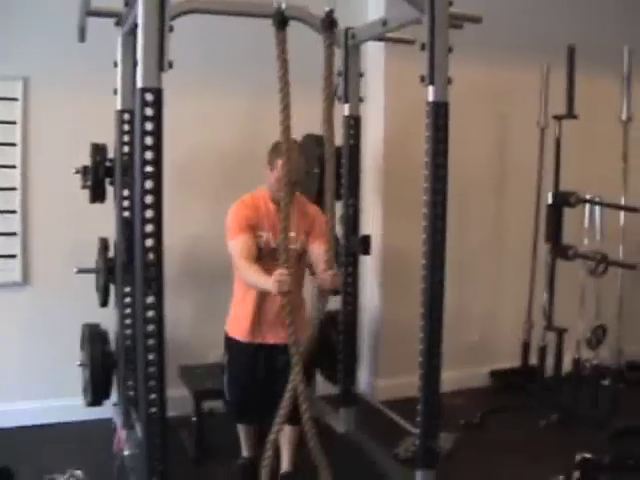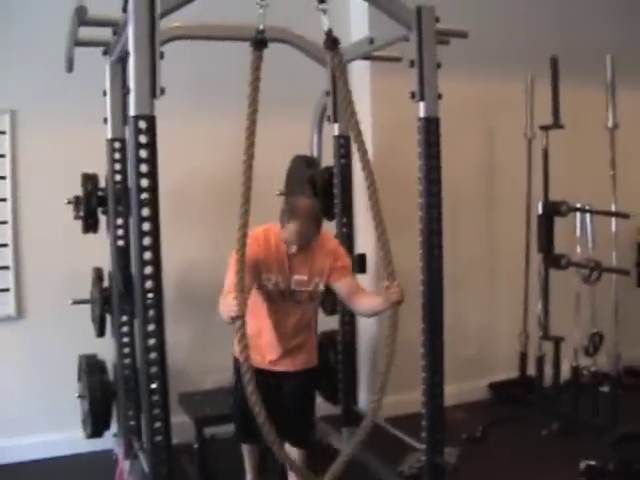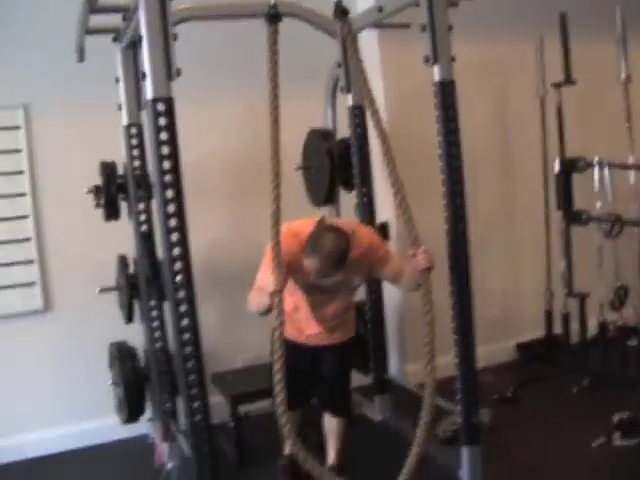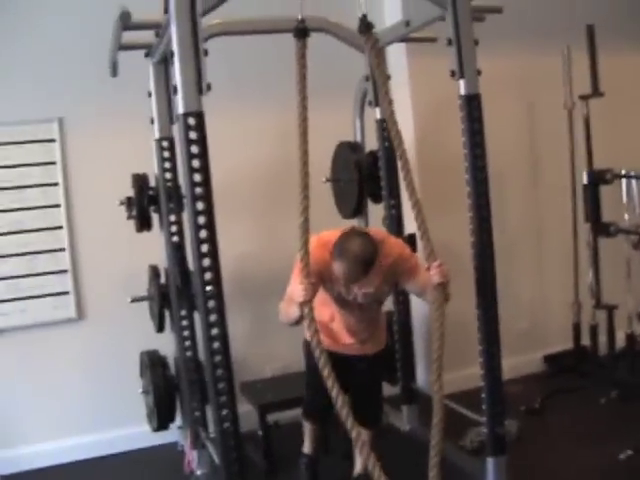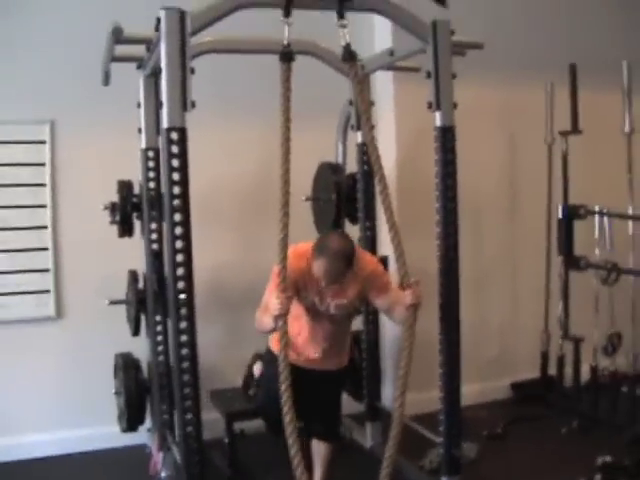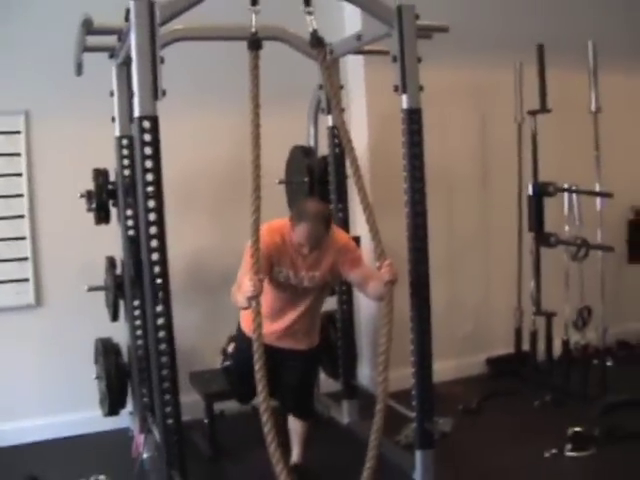
dt=0.3s
person 1, frame 1
left shoulder: (313, 214)
right shoulder: (244, 210)
left elbow: (322, 264)
right elbow: (242, 263)
left wrist: (331, 277)
right wrist: (269, 282)
left hip: (291, 331)
right hip: (245, 330)
left knee: (290, 403)
right knee: (243, 401)
person 1, frame 2
left shoulder: (329, 249)
right shoulder: (255, 243)
left elbow: (354, 297)
right elbow: (228, 296)
left wrist: (383, 301)
right wrist: (230, 308)
left hip: (300, 357)
right hip: (255, 353)
left knee: (297, 427)
right knee: (249, 423)
person 1, frame 3
left shoulder: (366, 242)
right shoulder: (287, 240)
left elbow: (402, 277)
right elbow: (254, 304)
left wrist: (418, 268)
right wrist: (268, 295)
left hip: (337, 332)
right hip: (293, 329)
left knee: (336, 399)
right knee: (290, 396)
right ankle: (289, 455)
person 1, frame 4
left shoulder: (395, 252)
right shoulder: (317, 250)
left elbow: (427, 290)
right elbow: (285, 313)
left wrist: (437, 283)
right wrist: (299, 305)
left hip: (368, 343)
right hip: (324, 339)
left knee: (366, 409)
right knee: (317, 403)
right ankle: (308, 452)
person 1, frame 5
left shoulder: (368, 269)
right shoulder: (295, 260)
left elbow: (395, 310)
right elbow: (261, 319)
left wrist: (408, 305)
right wrist: (272, 318)
left hip: (331, 360)
right hip: (288, 351)
left knee: (324, 424)
right knee: (273, 414)
right ankle: (262, 370)
person 1, frame 6
left shoulder: (340, 244)
right shoulder: (269, 236)
left elbow: (367, 285)
right elbow: (238, 291)
left wrist: (383, 281)
right wrist: (245, 296)
left hip: (301, 339)
right hip: (257, 332)
left knee: (299, 403)
right knee: (240, 388)
right ankle: (234, 350)
